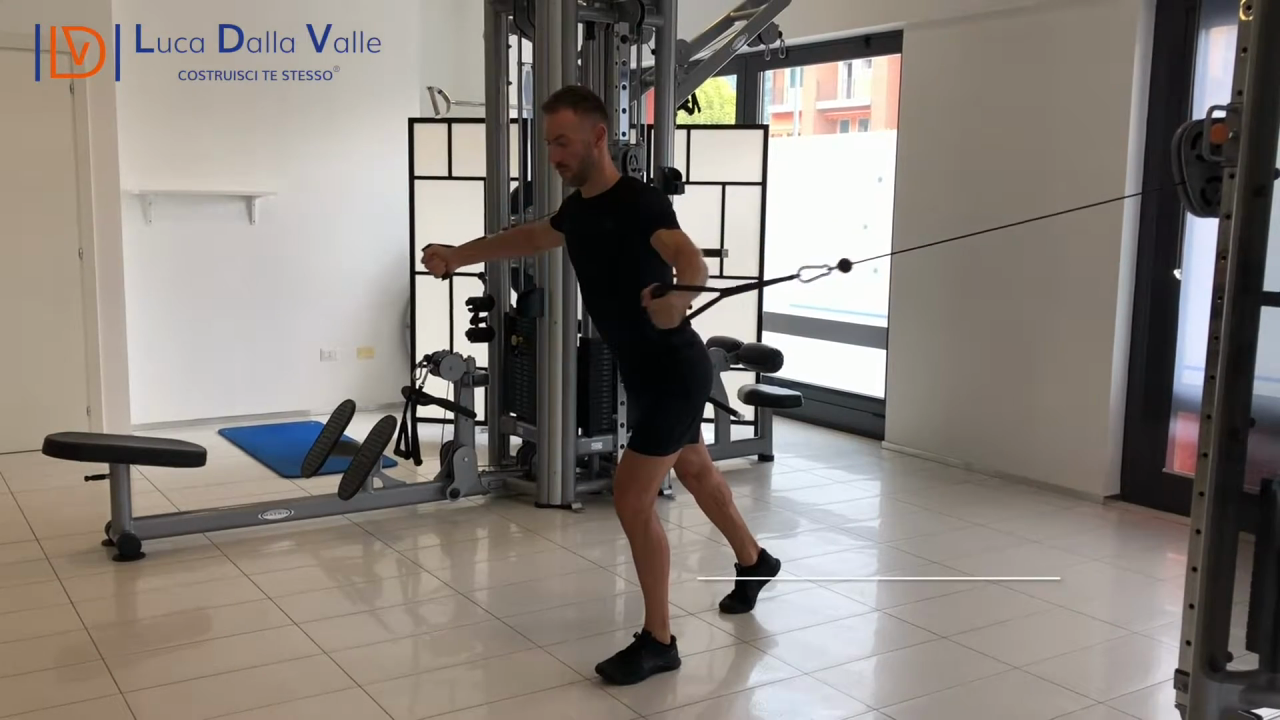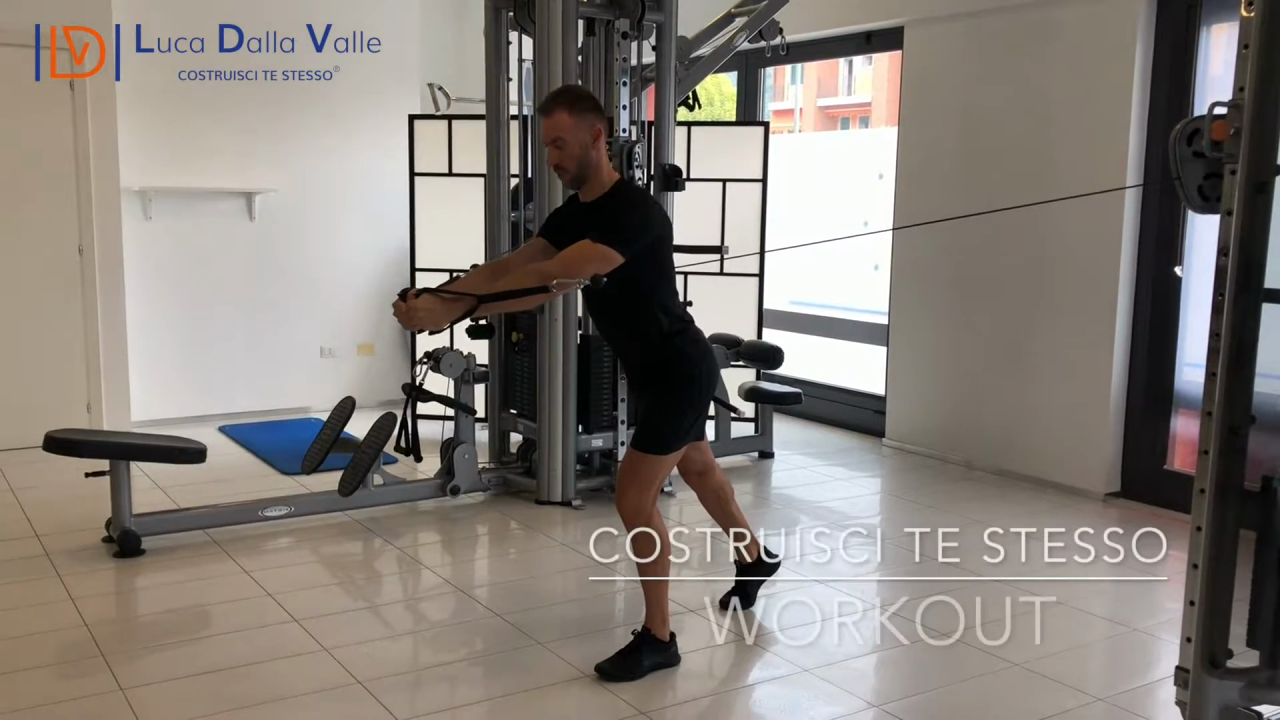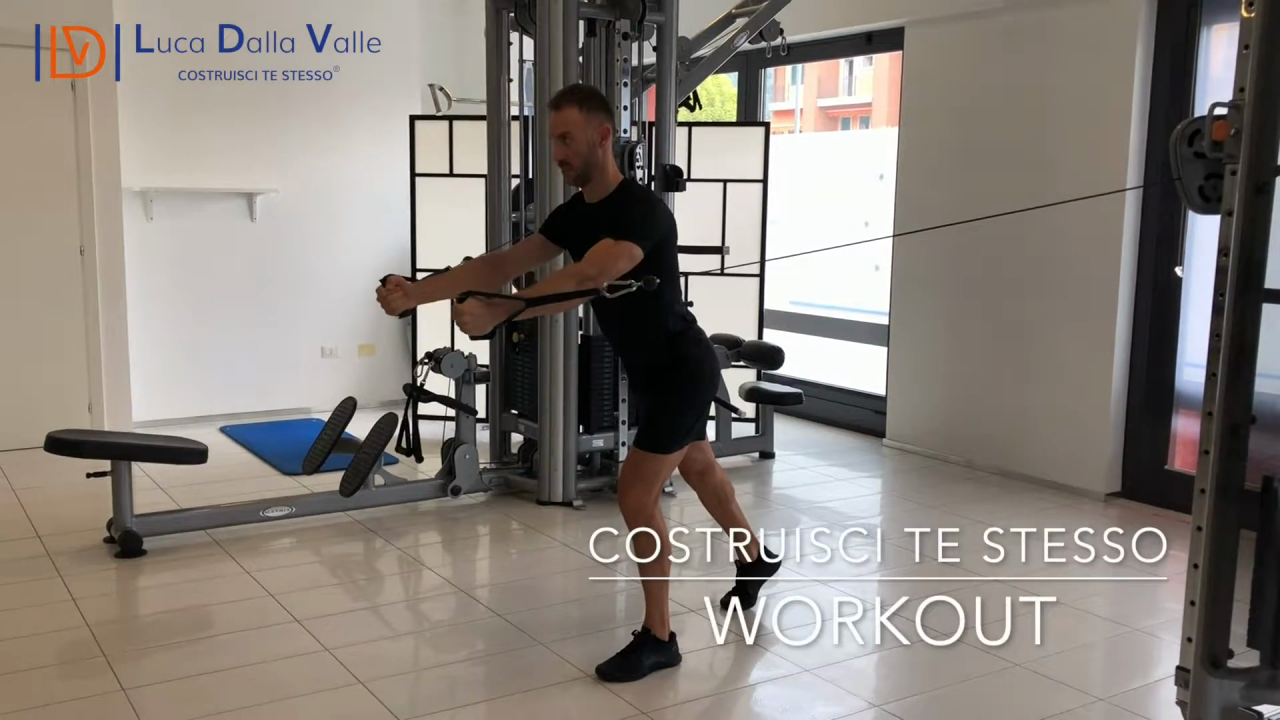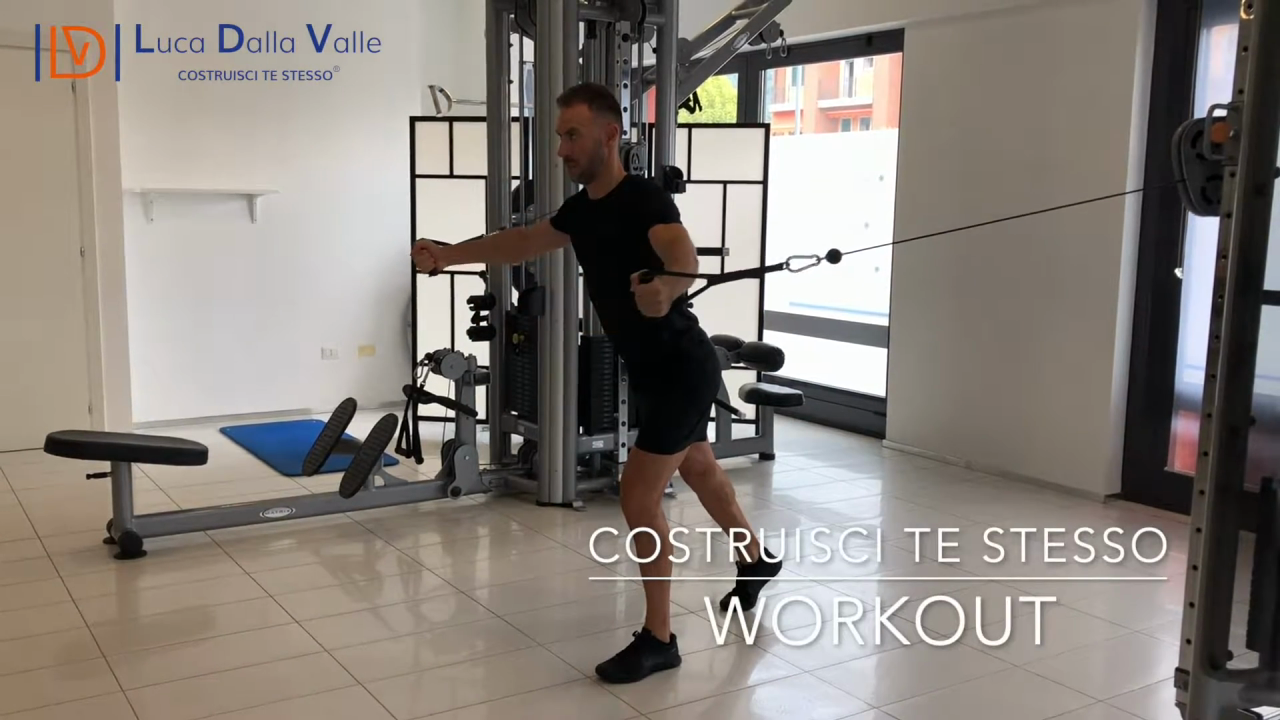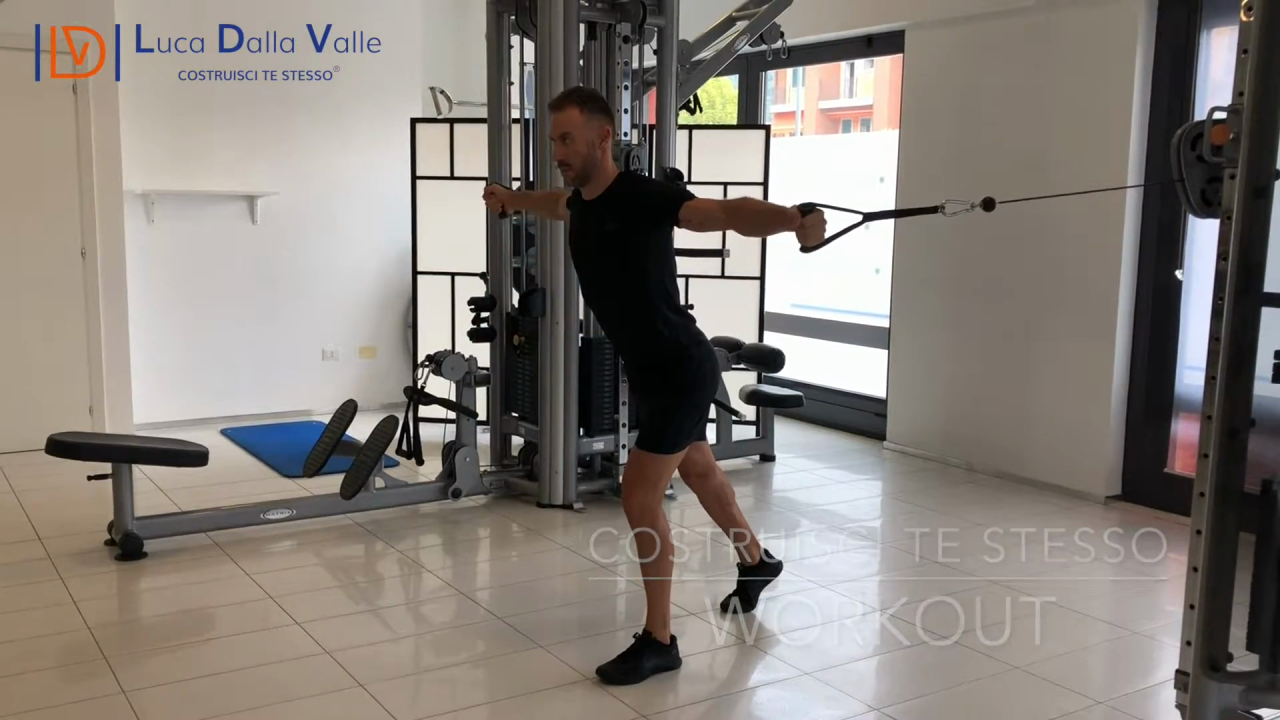
dt=1s
person 1, frame 1
left shoulder: (640, 203)
right shoulder: (580, 207)
left elbow: (685, 254)
right elbow: (532, 237)
left wrist: (680, 294)
right wrist: (461, 255)
left hip: (673, 369)
right hip: (645, 369)
left knee: (632, 499)
right knee: (695, 471)
left ankle: (658, 641)
right ankle: (754, 562)
person 1, frame 2
left shoulder: (634, 212)
right shoulder: (573, 214)
left elbow: (551, 279)
right elbow: (508, 267)
left wrist: (453, 309)
right wrist: (434, 299)
left hip: (679, 370)
right hip: (652, 369)
left knee: (634, 497)
right knee: (698, 469)
left ankle: (657, 638)
right ankle: (754, 559)
person 1, frame 3
left shoulder: (640, 210)
right shoulder: (574, 214)
left elbow: (586, 279)
right elbow: (503, 263)
left wrist: (497, 313)
right wrist: (418, 291)
left hip: (681, 369)
right hip: (649, 370)
left knee: (636, 495)
right knee: (699, 469)
left ankle: (658, 638)
right ankle: (755, 559)
person 1, frame 4
left shoulder: (644, 200)
right shoulder: (582, 208)
left elbow: (681, 253)
right elbow: (523, 243)
left wrist: (665, 285)
right wrist: (448, 255)
left hip: (681, 369)
right hip: (650, 370)
left knee: (638, 496)
right knee: (699, 470)
left ankle: (657, 639)
right ankle: (756, 561)
person 1, frame 5
left shoulder: (643, 197)
right shoulder: (584, 201)
left elbow: (726, 212)
left wrist: (792, 220)
right wrist: (513, 200)
left hip: (680, 369)
right hip: (647, 369)
left knee: (640, 496)
right knee: (698, 472)
left ankle: (658, 640)
right ankle: (755, 562)
